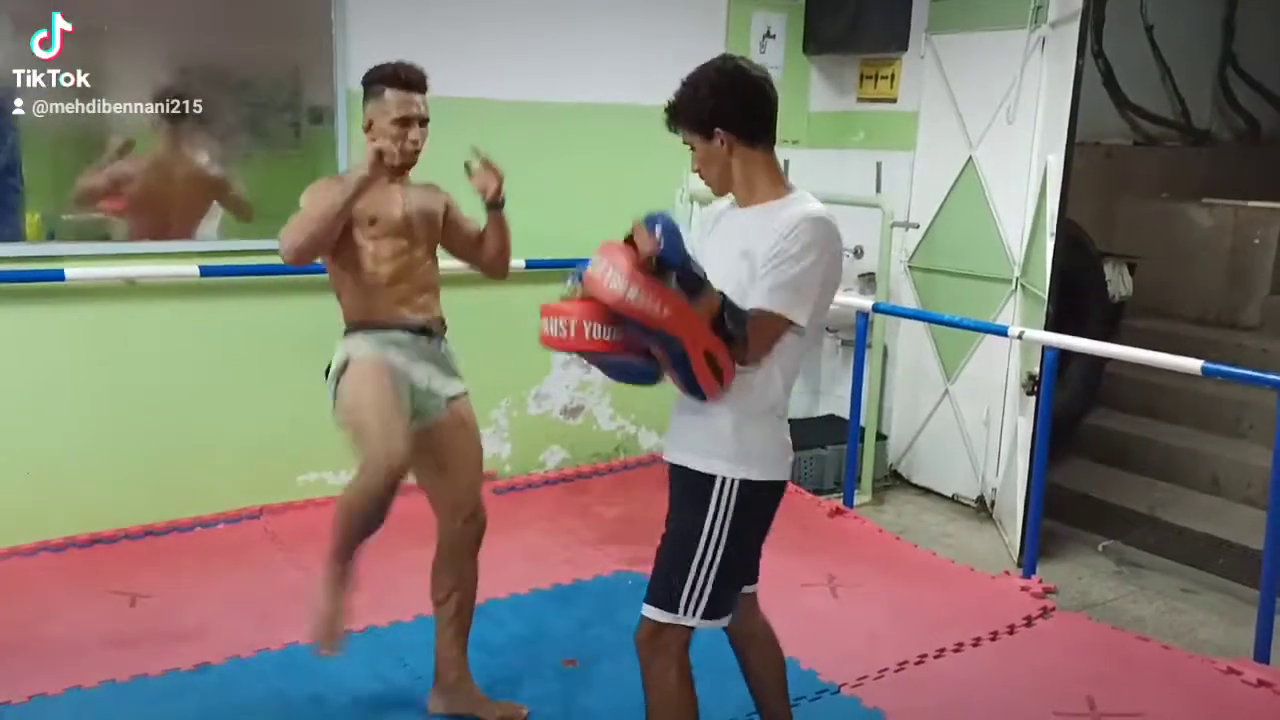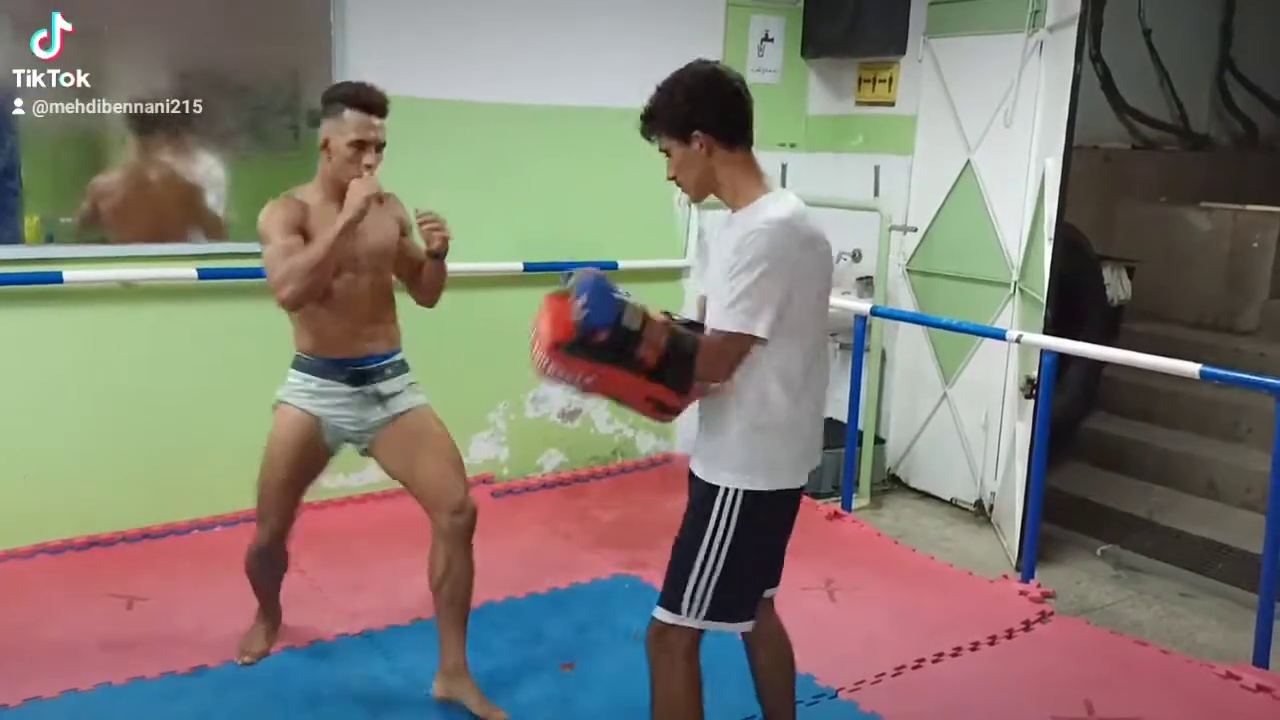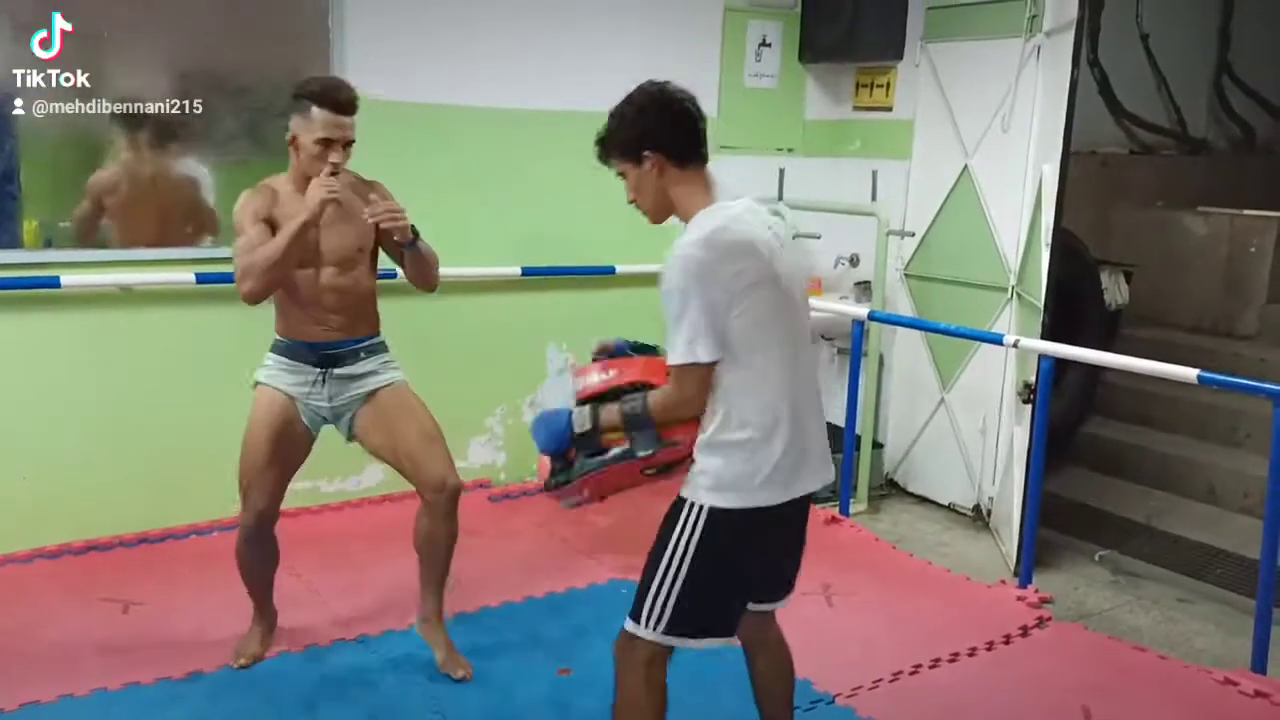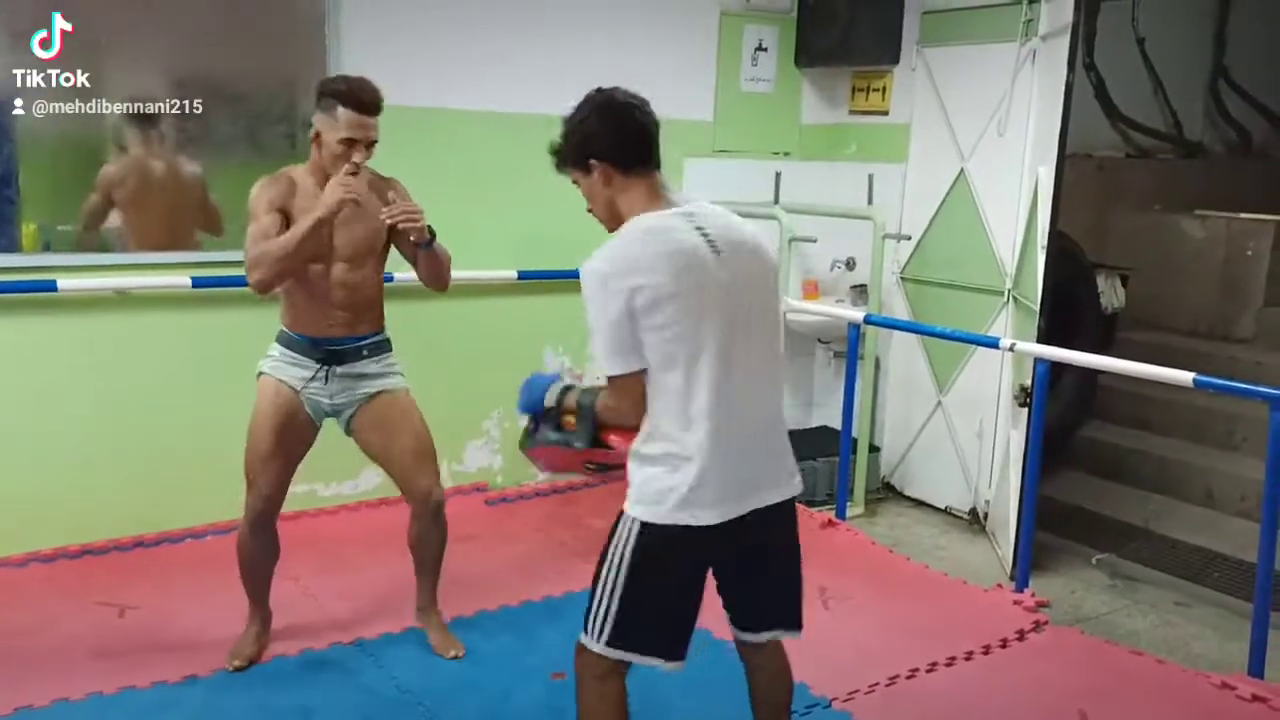
dt=0.2s
person 1, frame 1
left shoulder: (806, 228)
right shoulder: (723, 216)
left elbow: (750, 344)
left wrist: (681, 275)
left hip: (732, 459)
right hip: (703, 448)
left knee: (661, 634)
right knee: (735, 606)
person 1, frame 2
left shoulder: (765, 233)
right shoulder: (773, 218)
left elbow: (712, 362)
right elbow: (724, 335)
left wrist: (628, 322)
right wrist: (637, 321)
left hip: (744, 465)
right hip: (774, 459)
left knee: (671, 632)
right knee: (754, 608)
person 1, frame 3
left shoulder: (696, 252)
right shoulder: (761, 224)
left elbow: (687, 400)
left wrist: (593, 417)
right wrist: (656, 354)
left hip: (735, 484)
right hip: (793, 471)
left knee: (640, 648)
right knee: (755, 617)
person 1, frame 4
left shoulder: (614, 264)
right shoulder: (747, 236)
left elbow: (624, 408)
left wrist: (562, 398)
left hip: (678, 500)
right hip: (767, 485)
left knee: (602, 663)
right knee: (757, 635)
person 2, frame 1
left shoulder: (433, 197)
right shoulder: (329, 192)
left elbow: (494, 267)
right elbow: (295, 250)
left wrist: (494, 207)
right wrist: (362, 181)
left hip: (439, 364)
right hip: (372, 355)
left knee: (466, 522)
right knee: (386, 468)
right ankle: (338, 578)
person 2, frame 2
left shoulder: (389, 209)
right shoulder: (285, 212)
left elbow: (428, 296)
right elbow: (288, 291)
left wrist: (436, 255)
right wrist: (343, 220)
left hip: (390, 386)
right hip: (315, 387)
left knee: (458, 513)
right knee: (268, 535)
right ankle: (267, 617)
person 2, frame 3
left shoulder: (370, 195)
right shoulder: (259, 202)
left elbow: (427, 282)
right elbow: (249, 286)
left wrist: (407, 239)
right wrist: (306, 215)
left hip: (368, 368)
right hip: (291, 369)
left knee: (442, 485)
right knee: (255, 516)
left ankle: (432, 618)
right ankle: (264, 618)
person 2, frame 4
left shoulder: (389, 193)
right shoulder: (276, 189)
left elbow: (440, 282)
right elbow: (259, 275)
left wrist: (422, 238)
right wrist: (321, 213)
left hip: (370, 364)
right hip: (297, 362)
left knee: (428, 498)
right knee: (260, 507)
left ankle: (428, 611)
right ankle: (259, 618)
